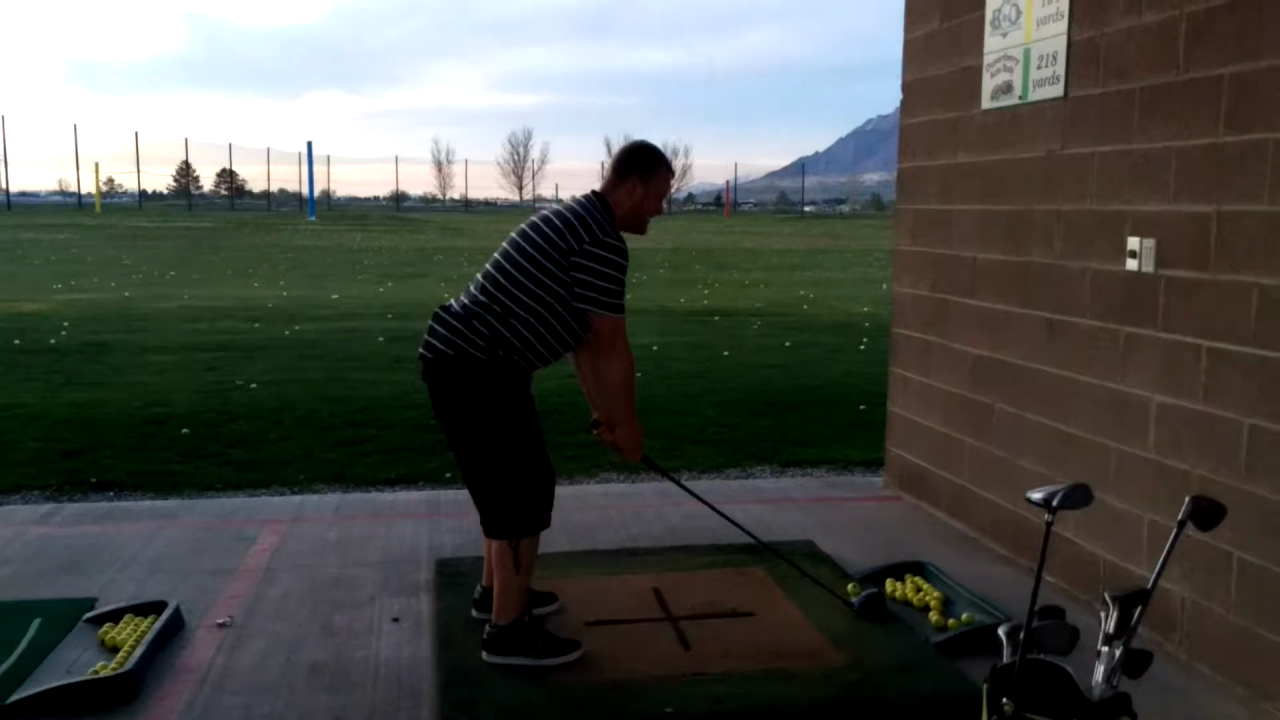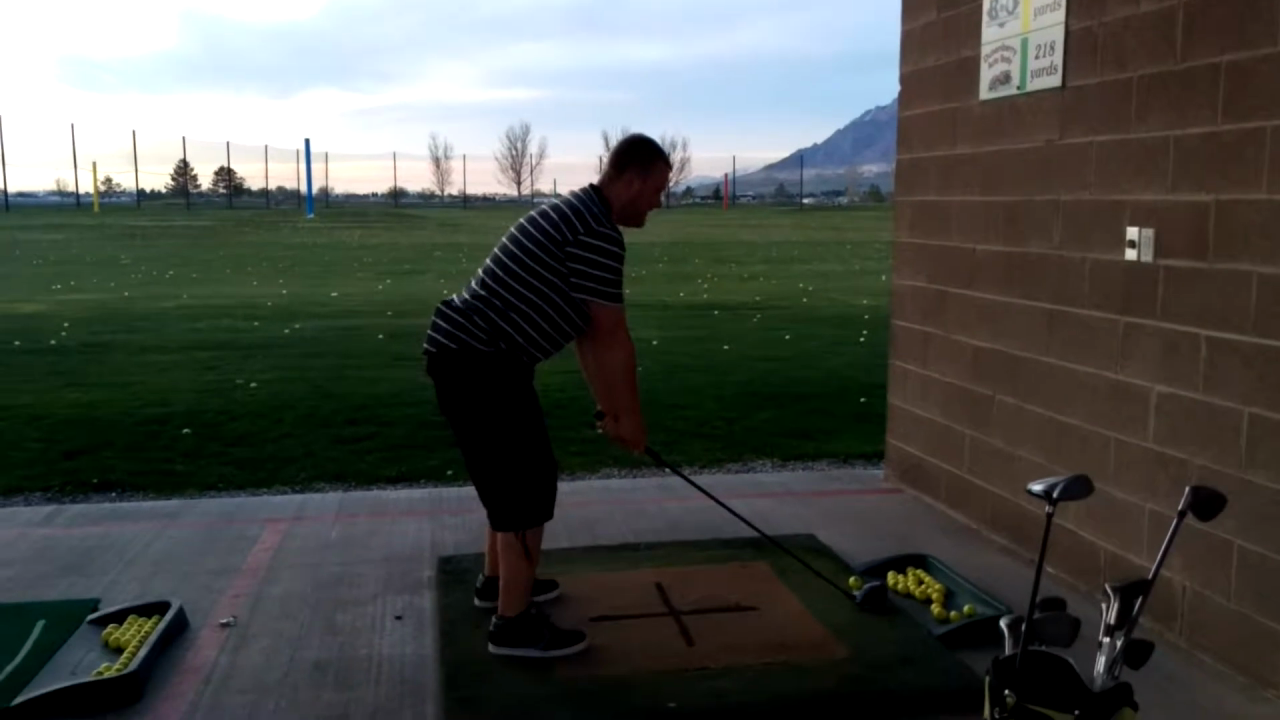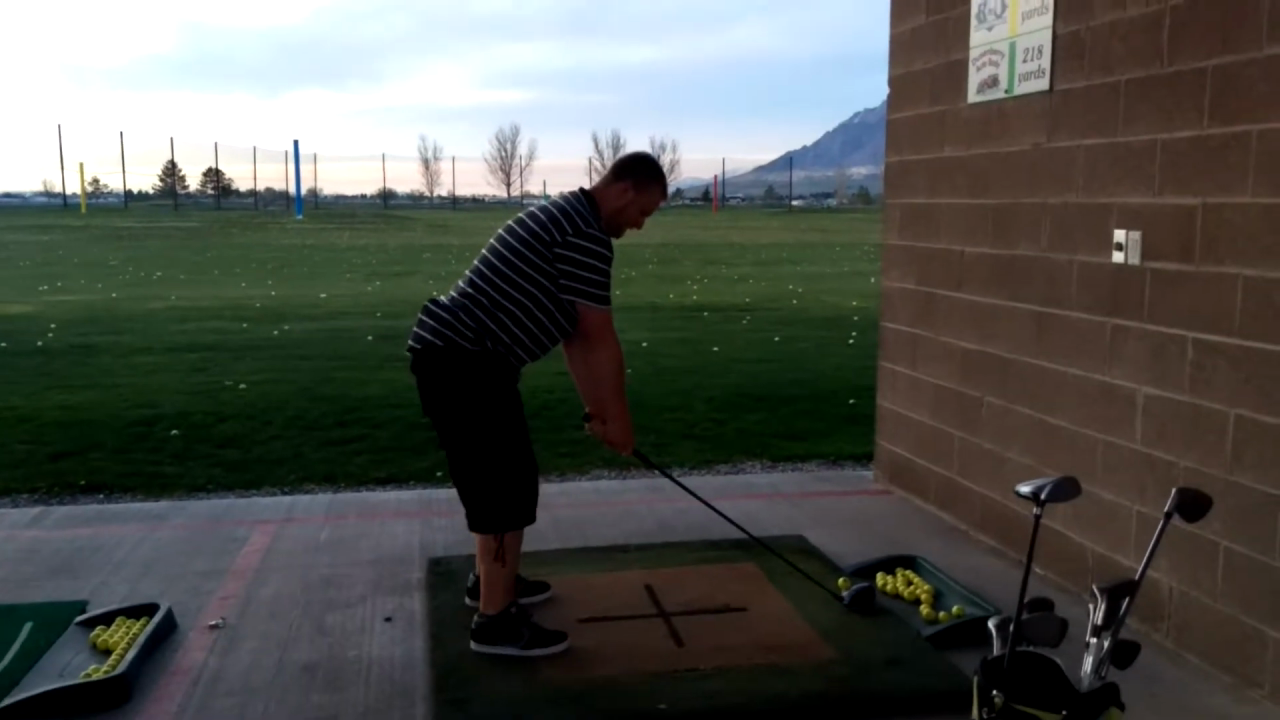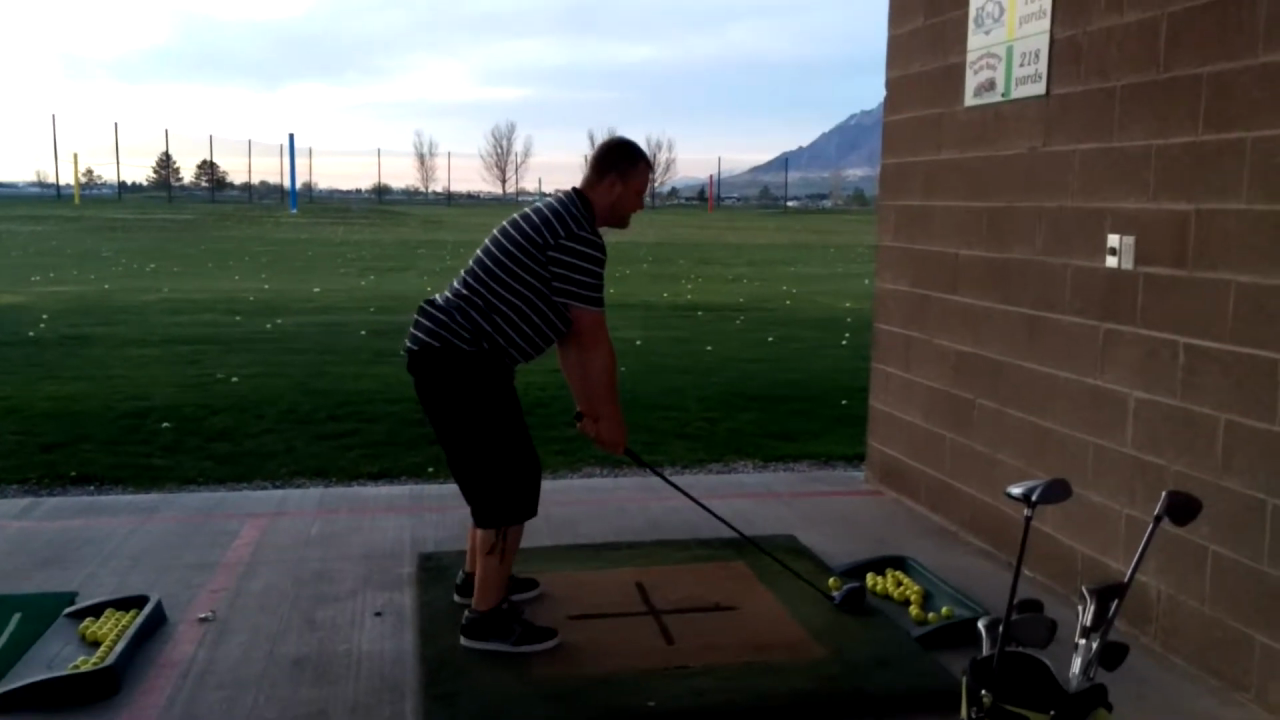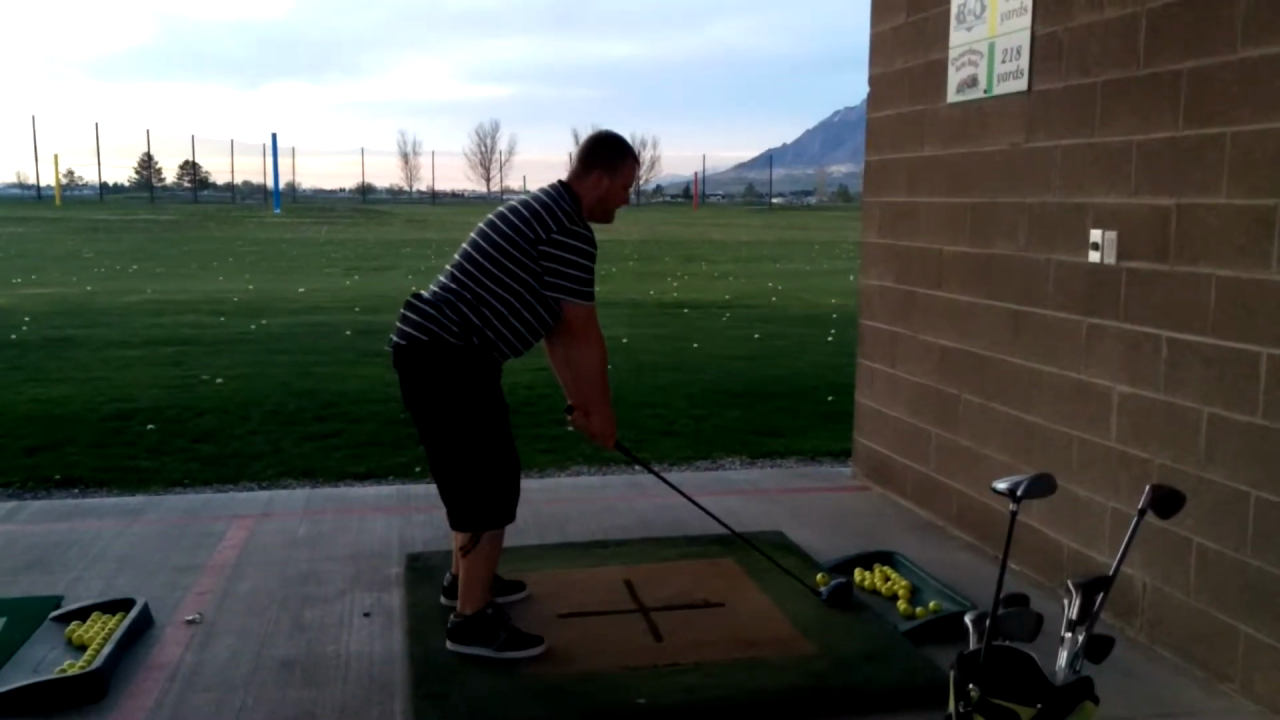
dt=1s
person 1, frame 1
left shoulder: (575, 221)
right shoulder: (602, 242)
left elbow: (584, 339)
right elbow: (611, 348)
left wrist: (602, 415)
right wrist: (626, 425)
left hip: (460, 356)
right hip: (478, 366)
left knee: (506, 479)
right knee: (523, 490)
left ankle: (495, 590)
right ankle: (507, 630)
person 1, frame 2
left shoulder: (575, 215)
right shoulder: (598, 234)
left elbow: (588, 333)
right elbow: (612, 338)
left wrist: (608, 409)
right wrist: (630, 416)
left hip: (464, 350)
right hip: (480, 361)
left knee: (511, 473)
right knee: (526, 483)
left ankle: (497, 579)
right ankle: (513, 624)
person 1, frame 3
left shoulder: (565, 218)
right shoulder: (586, 234)
left elbow: (575, 334)
right elbow: (600, 340)
left wrist: (596, 410)
right wrist: (617, 419)
left hip: (451, 351)
right hip: (464, 360)
left knee: (503, 474)
right knee: (508, 483)
left ankle: (489, 579)
right ankle: (495, 620)
person 1, frame 4
left shoulder: (558, 218)
right shoulder: (579, 237)
left elbow: (568, 334)
right elbow: (592, 341)
left wrist: (587, 409)
right wrist: (610, 419)
left hip: (447, 351)
right hip: (461, 359)
left knee: (496, 470)
right knee: (509, 479)
left ankle: (478, 575)
right ankle: (486, 615)
person 1, frame 5
left shoulder: (543, 211)
right shoulder: (570, 231)
left elbow: (556, 326)
right elbow: (583, 334)
left wrist: (577, 401)
right wrist: (600, 412)
left hip: (429, 345)
right hip: (450, 355)
left knee: (476, 470)
right knee: (488, 480)
left ankle: (464, 577)
right ankle: (472, 619)
